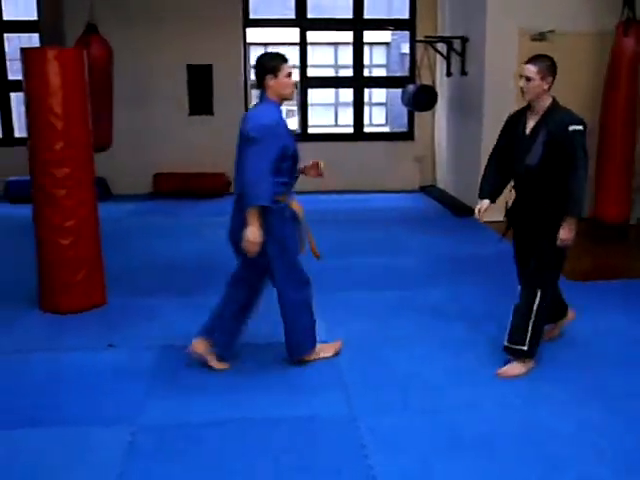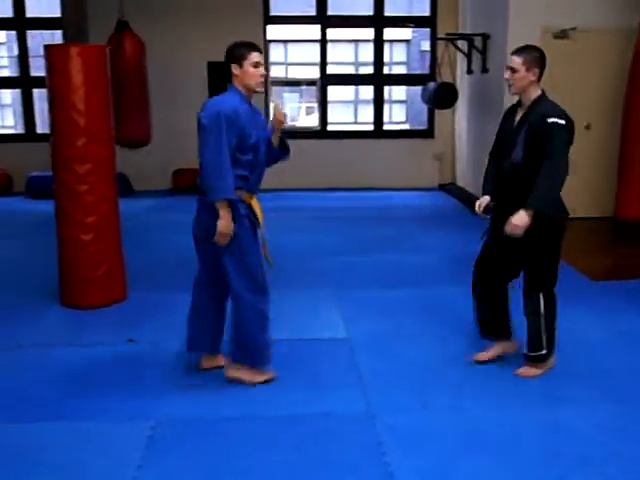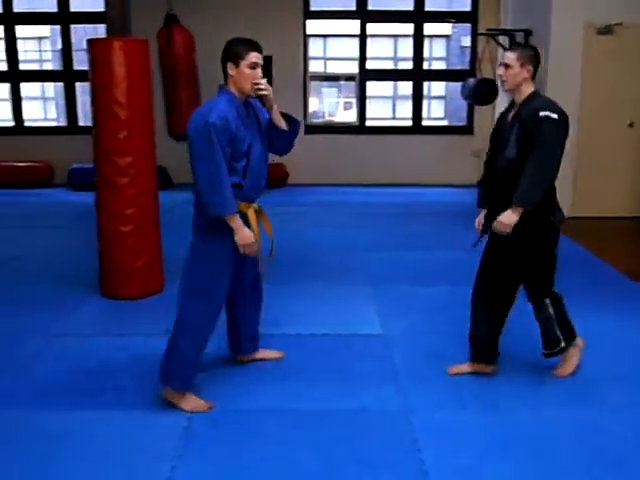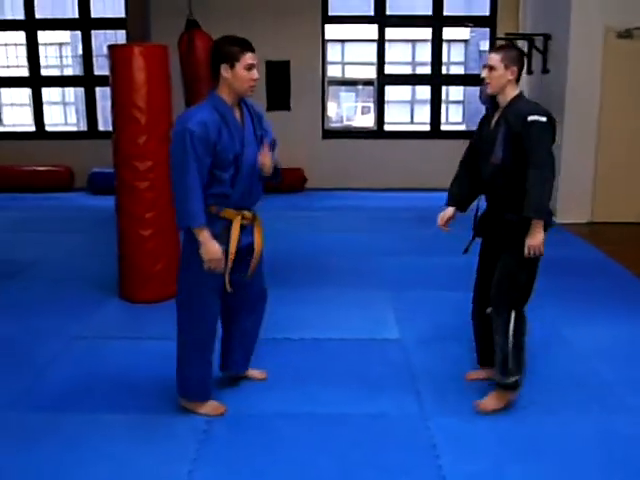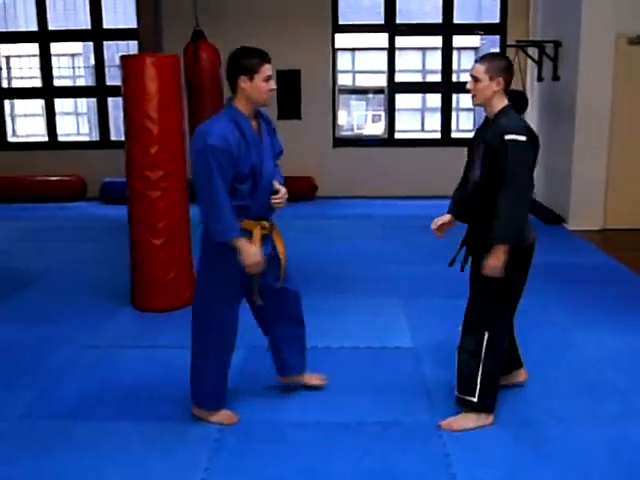
dt=0.3s
person 1, frame 1
left shoulder: (263, 117)
right shoulder: (267, 121)
right elbow: (256, 175)
left wrist: (301, 169)
right wrist: (253, 224)
left hip: (261, 213)
right hip: (268, 214)
left knee: (248, 279)
right knee: (293, 281)
left ankle: (209, 341)
right ankle: (305, 347)
person 1, frame 2
left shoulder: (247, 109)
right shoulder: (223, 109)
left elbow: (262, 158)
right elbow: (216, 166)
left wrist: (276, 133)
right wrist: (224, 213)
left hip: (235, 207)
right hip: (228, 209)
left knee: (214, 282)
right knee: (250, 286)
left ankle: (208, 353)
right ankle: (246, 362)
person 1, frame 3
left shoulder: (253, 108)
right shoulder: (212, 116)
left elbow: (282, 142)
right elbow: (213, 178)
left wrist: (272, 107)
right wrist: (237, 225)
left hip: (244, 215)
right hip: (219, 222)
left knee: (247, 286)
right knee: (203, 298)
left ankle: (245, 348)
right ankle: (175, 383)
person 1, frame 4
left shoulder: (252, 114)
right shoulder: (196, 124)
left elbow: (262, 160)
right elbow: (187, 188)
left wrist: (267, 164)
right wrist: (205, 239)
left hip: (244, 225)
right hip: (211, 228)
left knee: (250, 297)
right knee: (200, 311)
left ankle: (235, 365)
right ankle: (193, 393)
person 1, frame 5
left shoulder: (263, 125)
right shoulder: (214, 135)
right elbow: (213, 200)
left wrist: (279, 188)
right wrist: (241, 246)
left hip: (261, 234)
right hip: (228, 242)
left knee: (282, 302)
right knee: (217, 321)
left ankle: (293, 370)
right ankle: (206, 402)
person 2, frame 1
left shoulder: (567, 124)
right shoulder: (516, 120)
left elbow: (577, 175)
right elbow: (499, 160)
left wrist: (570, 220)
right wrist: (487, 195)
left hip: (551, 217)
right hip: (524, 210)
left knee: (535, 282)
right knee: (530, 275)
left ankle: (523, 355)
right ankle: (560, 313)
person 2, frame 2
left shoulder: (552, 118)
right shoulder: (512, 114)
left elbow: (554, 171)
left wrist: (528, 212)
right wrist: (489, 194)
left hip: (540, 218)
right hip: (509, 210)
left knee: (538, 286)
right knee: (486, 273)
left ankle: (541, 356)
right ankle: (502, 339)
person 2, frame 3
left shoulder: (545, 113)
right shoulder: (507, 115)
left elbow: (543, 167)
left wrist: (517, 210)
right wrist: (487, 204)
left hip: (534, 218)
right hip: (505, 215)
left knee: (538, 288)
right knee: (487, 288)
left ankle: (568, 343)
right ankle: (482, 358)
person 2, frame 4
left shoulder: (532, 117)
right shoulder: (490, 118)
left elbow: (541, 173)
right elbow: (472, 166)
left wrist: (536, 224)
right wrist: (454, 204)
left hip: (521, 226)
right hip: (495, 220)
left knee: (504, 301)
right knee: (484, 298)
left ankle: (507, 384)
right ankle: (494, 362)
person 2, frame 5
left shoulder: (513, 132)
right shoulder: (489, 127)
left elbow: (516, 194)
left wrist: (501, 247)
right wrist: (454, 214)
left hip: (507, 244)
right hip: (488, 238)
left knee: (483, 322)
right knee: (493, 313)
left ankle: (479, 408)
right ankle: (512, 369)
